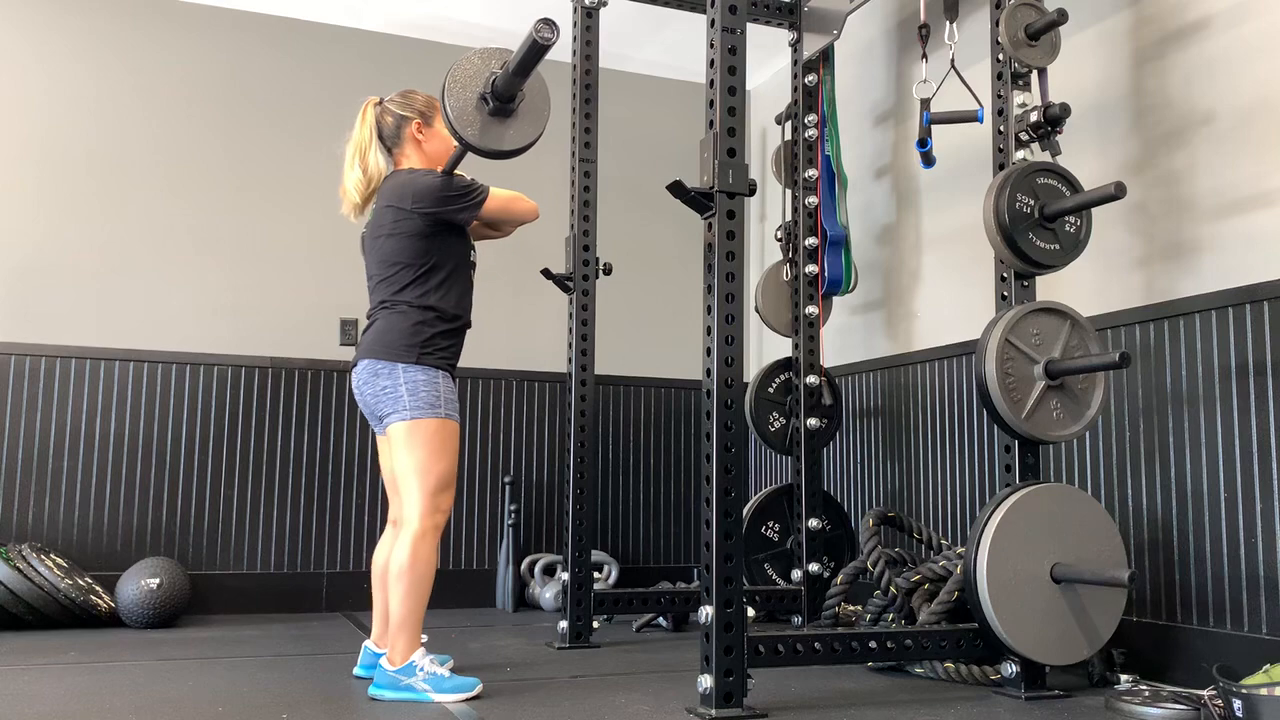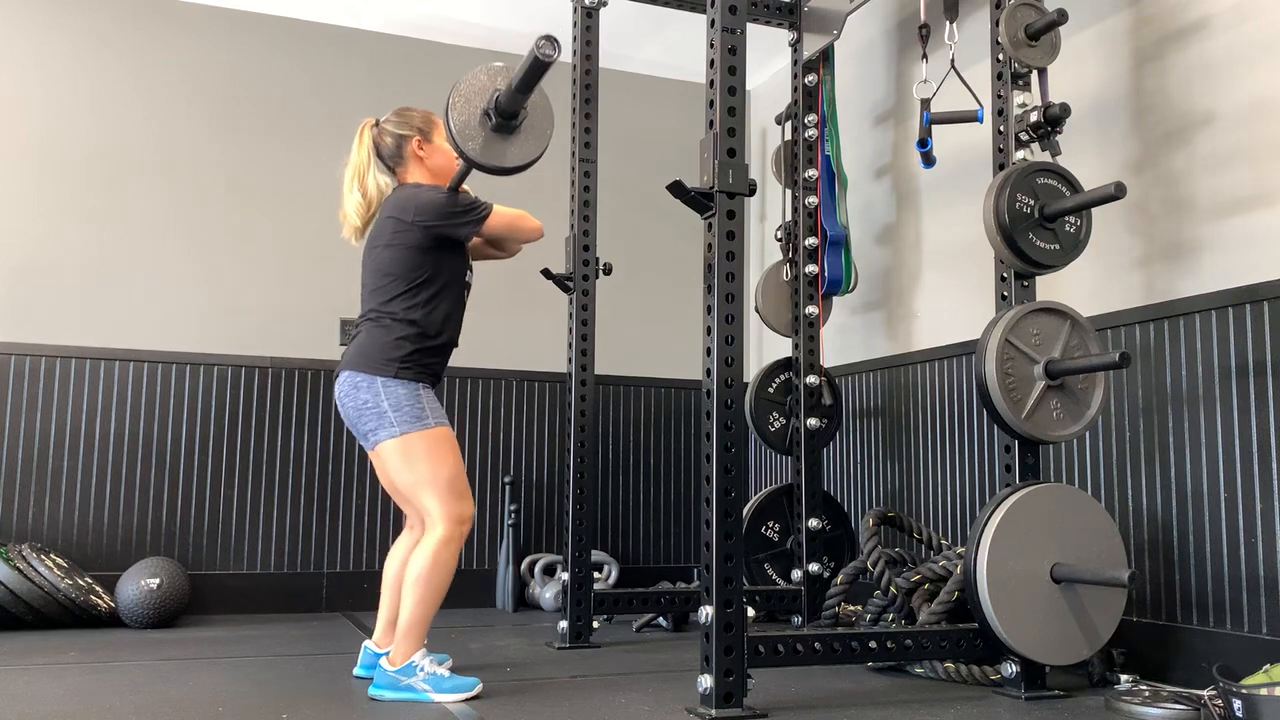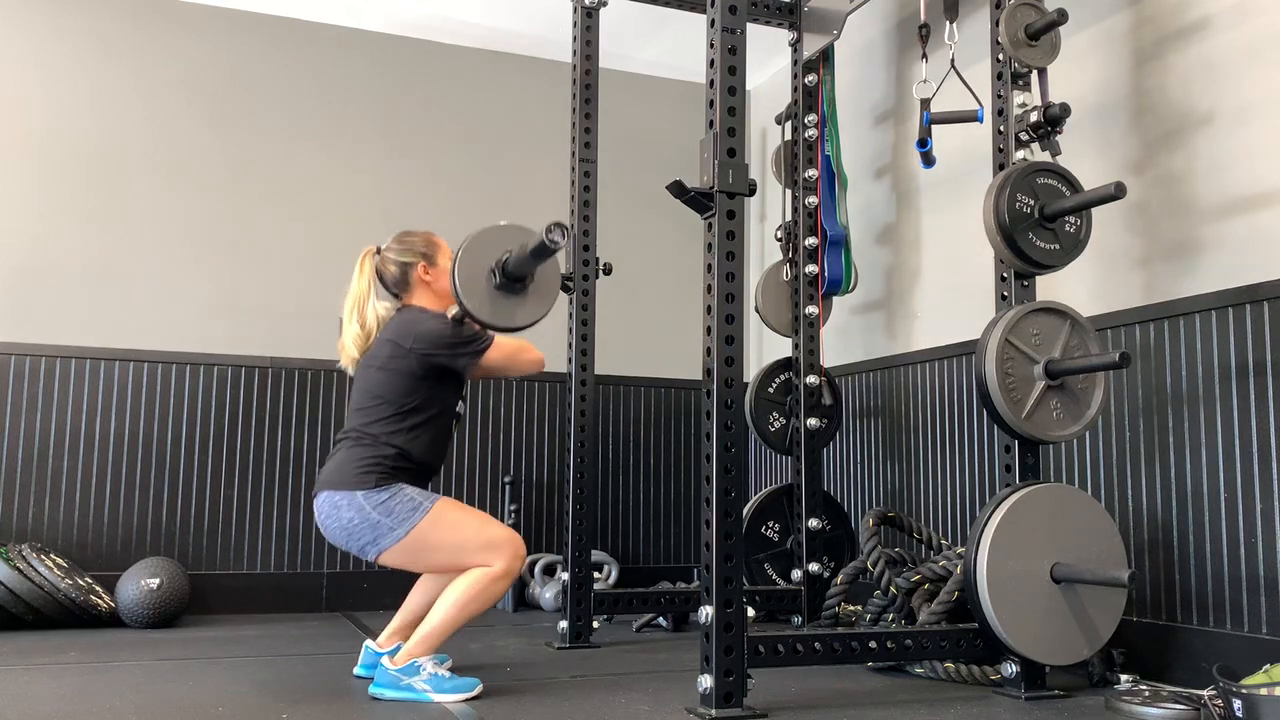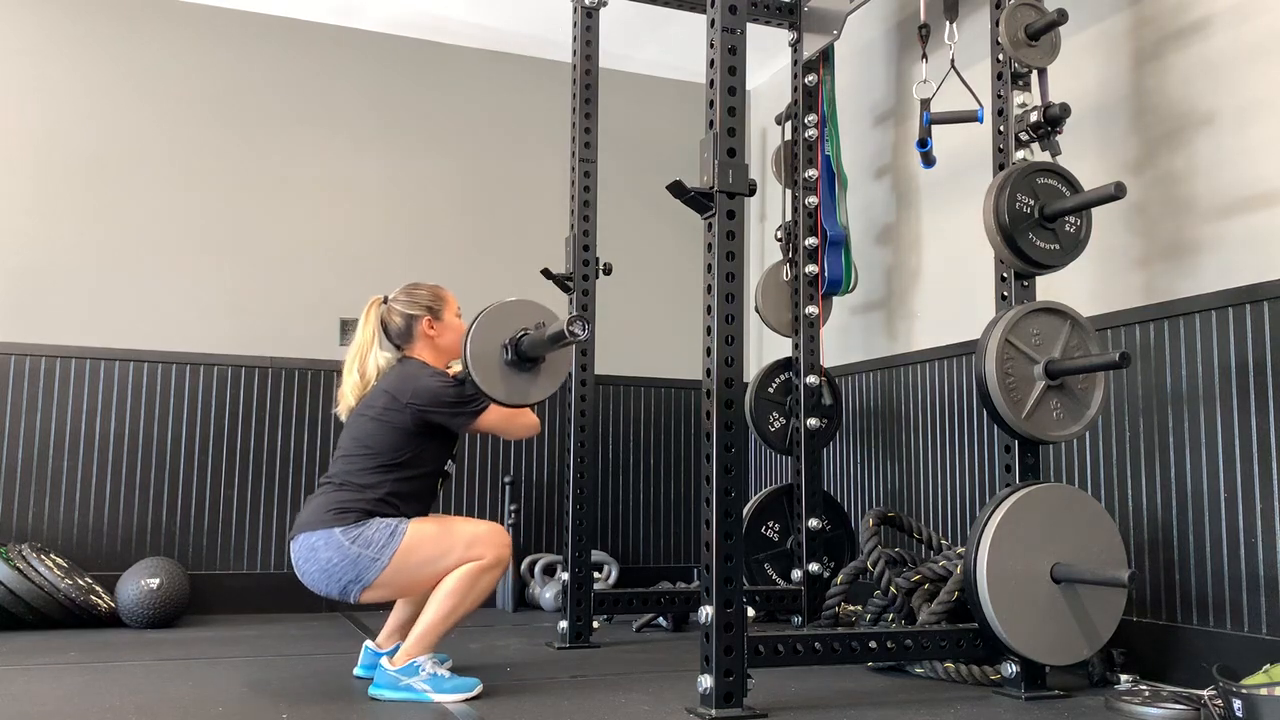
dt=0.7s
person 1, frame 1
left shoulder: (393, 198)
right shoulder: (427, 187)
left elbow: (478, 228)
right elbow: (525, 210)
left wrist: (476, 217)
right wrist: (480, 200)
left hip: (384, 368)
right hip: (410, 367)
left knee: (405, 517)
right knee: (426, 515)
left ankle: (381, 647)
right ankle: (401, 667)
person 1, frame 2
left shoulder: (404, 211)
right shoulder: (429, 203)
left elbow: (499, 247)
right elbow: (528, 229)
left wrist: (479, 235)
right wrist: (489, 225)
left hip: (370, 384)
right hip: (389, 383)
left knee: (425, 522)
right knee: (450, 518)
left ankle: (382, 647)
right ankle: (403, 666)
person 1, frame 3
left shoulder: (405, 329)
right shoulder: (430, 331)
right elbow: (529, 360)
left wrist: (473, 332)
right wrist: (480, 330)
left hip: (350, 496)
right hip: (367, 497)
left knee: (474, 549)
right knee: (505, 553)
left ankle: (386, 647)
right ankle: (406, 666)
person 1, frame 4
left shoulder: (407, 381)
right shoulder: (427, 386)
right elbow: (525, 424)
left wrist: (473, 382)
left hip: (330, 541)
right hip: (340, 543)
left knee: (456, 550)
right knee: (492, 545)
left ankle: (384, 650)
right ankle: (405, 667)
